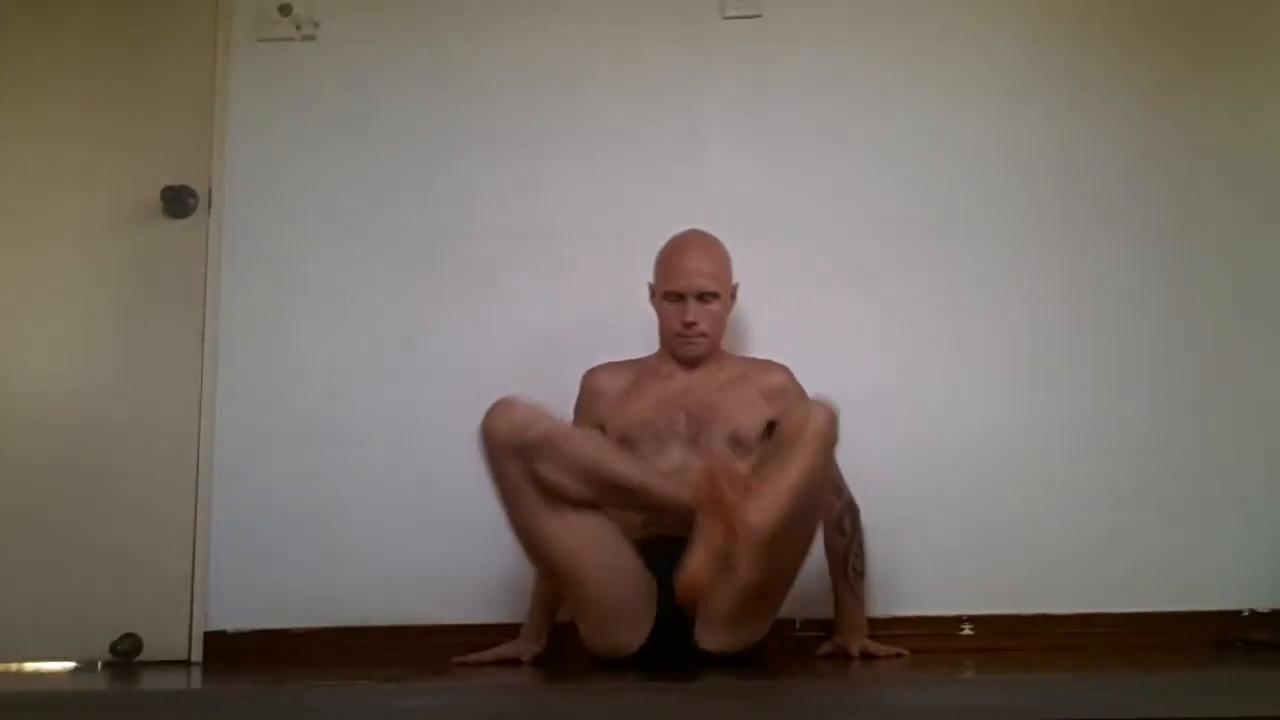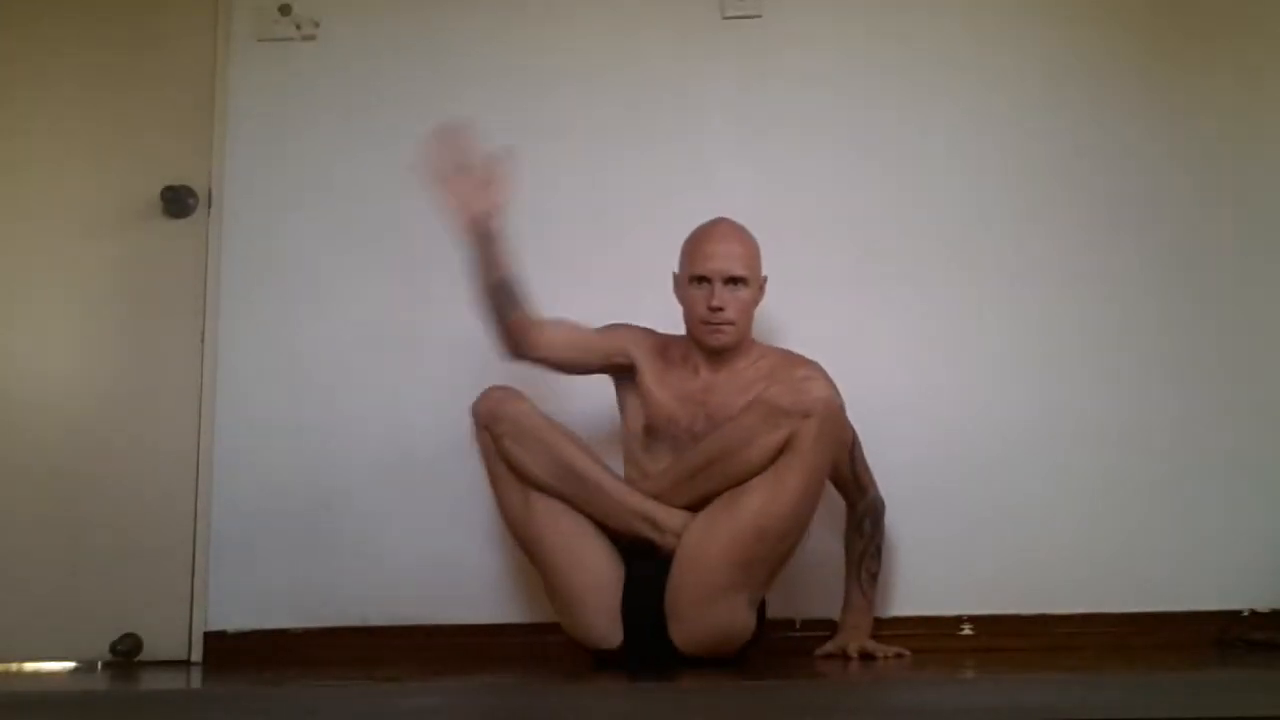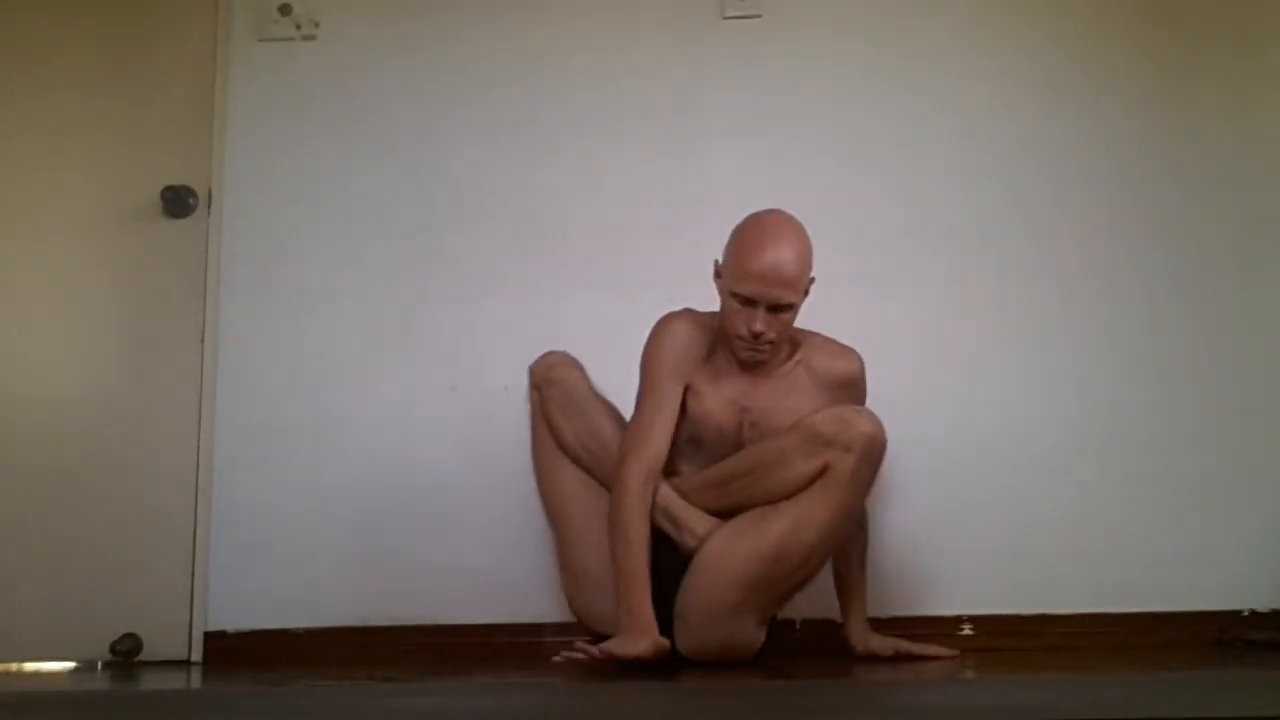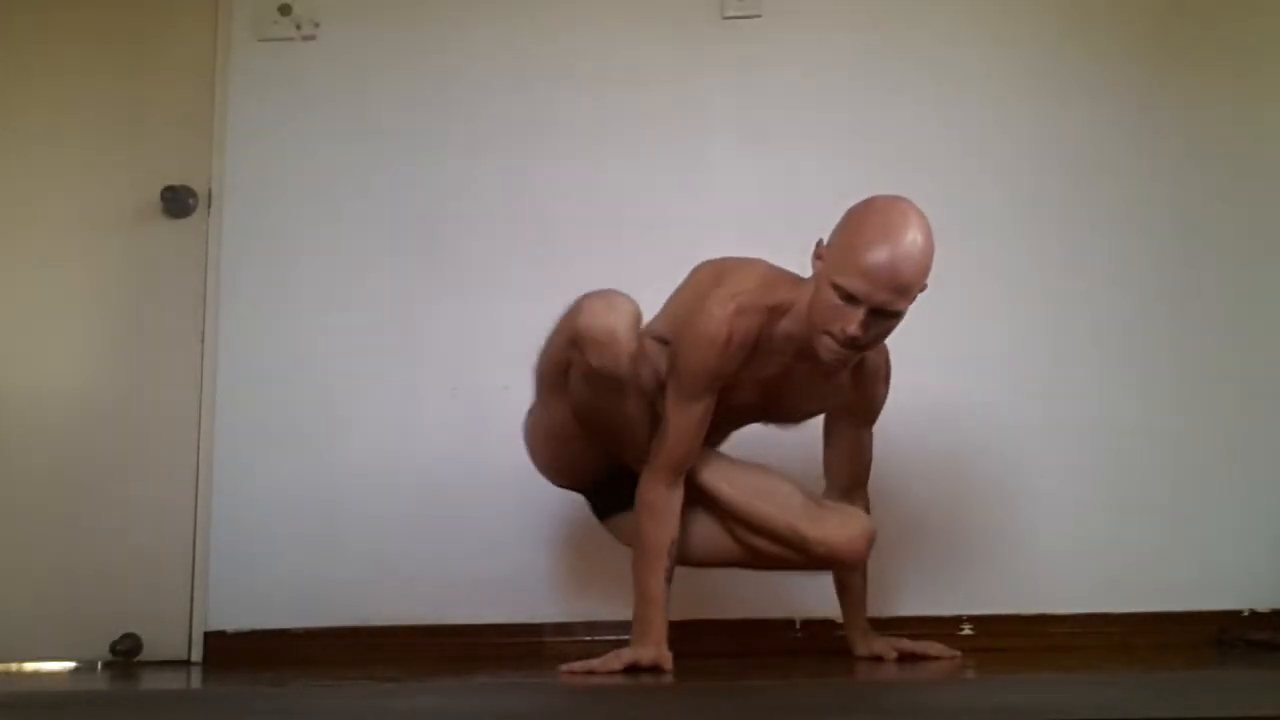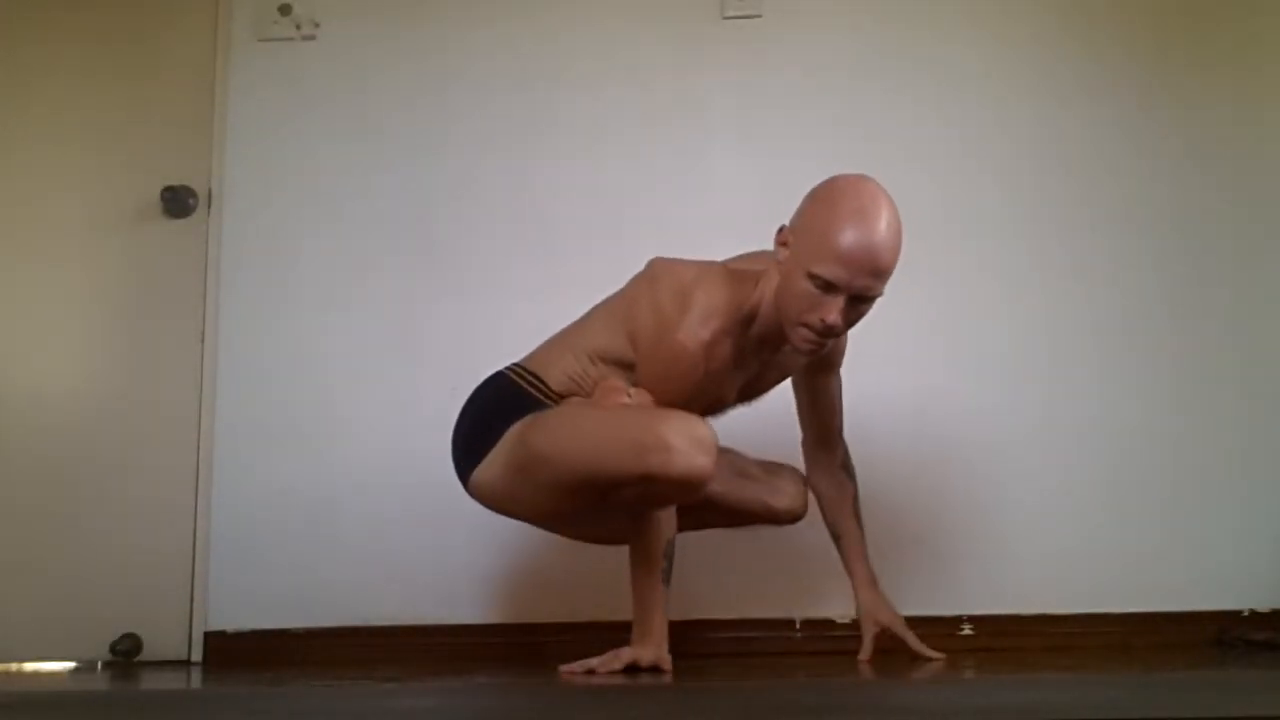
dt=1s
person 1, frame 1
left shoulder: (770, 386)
right shoulder: (606, 386)
left elbow: (837, 501)
right elbow: (568, 506)
left wrist: (852, 627)
right wrist: (534, 632)
left hip: (725, 621)
right hip: (625, 613)
left knee: (816, 420)
right knee: (506, 423)
person 1, frame 2
left shoulder: (793, 378)
right shoulder: (641, 355)
left elbow: (865, 499)
right elbow: (526, 338)
left wrist: (856, 623)
right wrist: (484, 225)
left hip: (706, 613)
right hip: (611, 612)
left knee: (813, 399)
right knee: (496, 406)
right ankle: (663, 525)
person 1, frame 3
left shoulder: (836, 372)
right shoulder: (684, 339)
left elbow: (844, 495)
right elbow: (635, 476)
left wrist: (857, 627)
right wrist: (639, 625)
left hip: (714, 618)
right hip: (622, 597)
left knee: (858, 431)
right knee: (553, 372)
person 1, frame 4
left shoulder: (867, 368)
right shoulder: (731, 315)
left elbow: (847, 498)
right elbow: (662, 478)
left wrist: (859, 632)
right wrist: (647, 635)
left hip: (682, 470)
right hip: (583, 448)
left knee: (850, 537)
right knee: (607, 318)
person 1, frame 5
left shoulder: (818, 328)
right shoulder: (698, 327)
left elbow: (826, 454)
right elbow: (662, 456)
left wrist: (867, 591)
right wrist: (649, 637)
left hip: (572, 452)
right hip: (503, 436)
left knee: (787, 495)
right knee: (685, 450)
